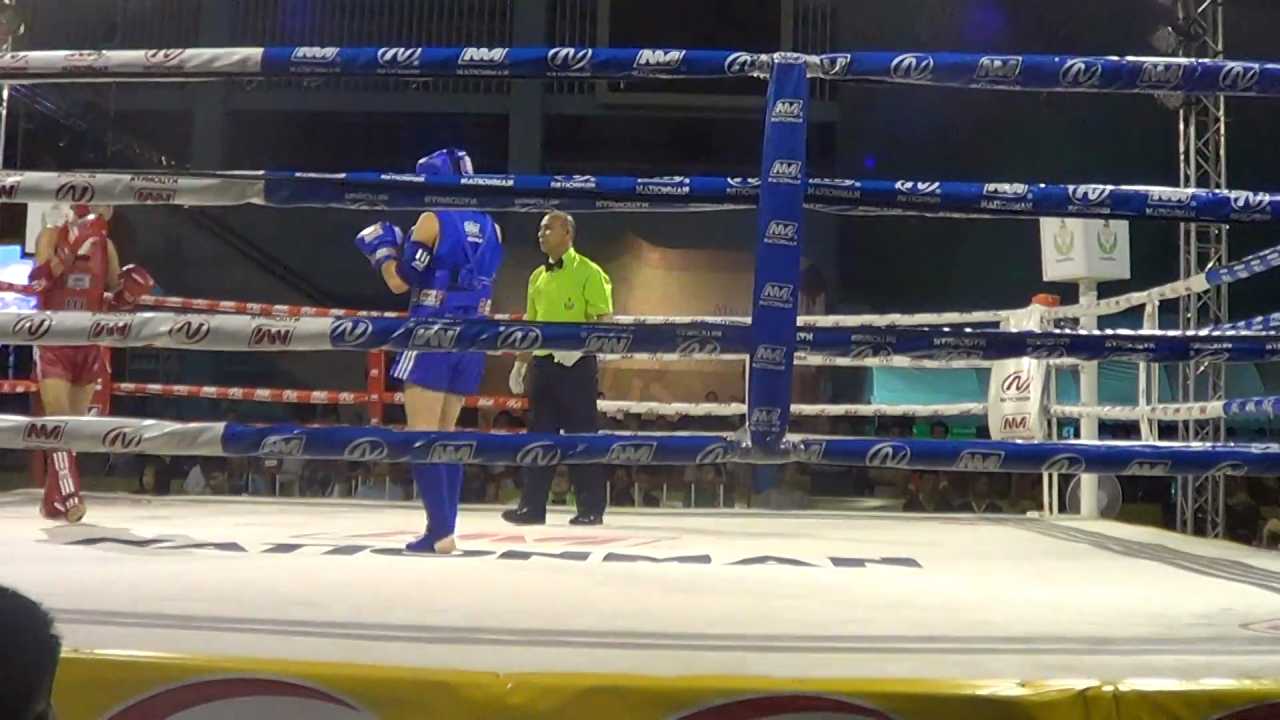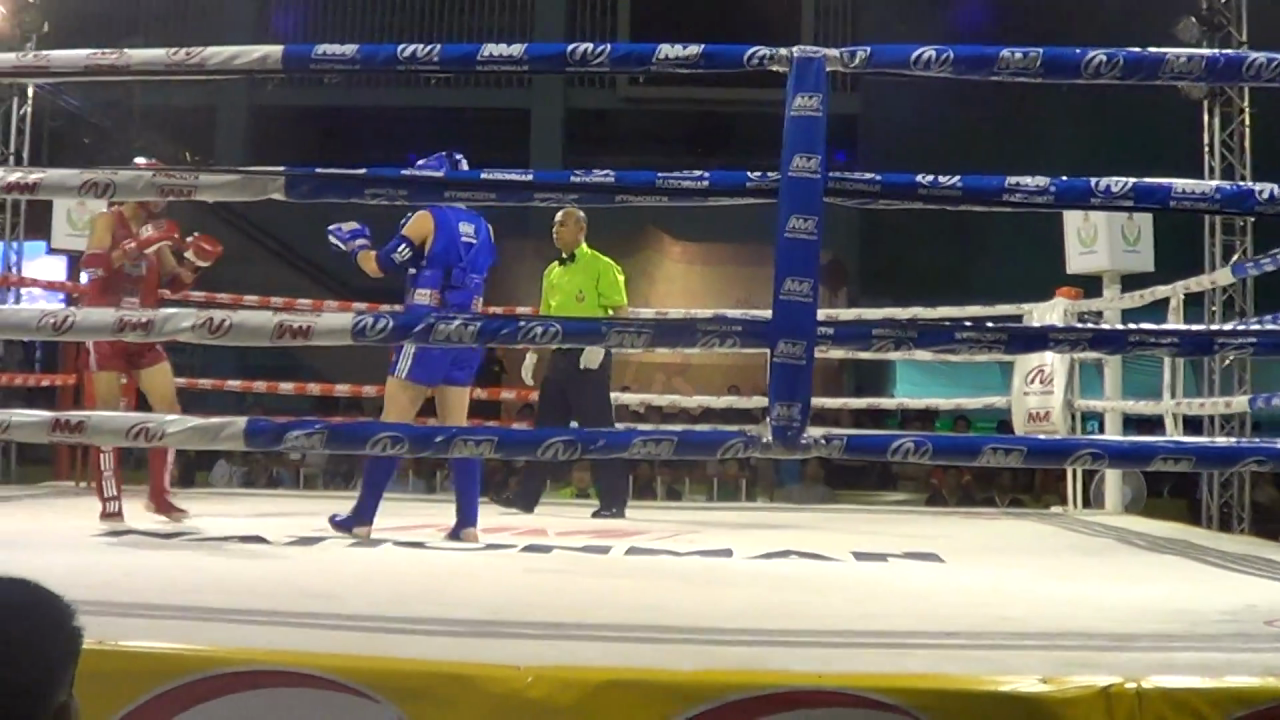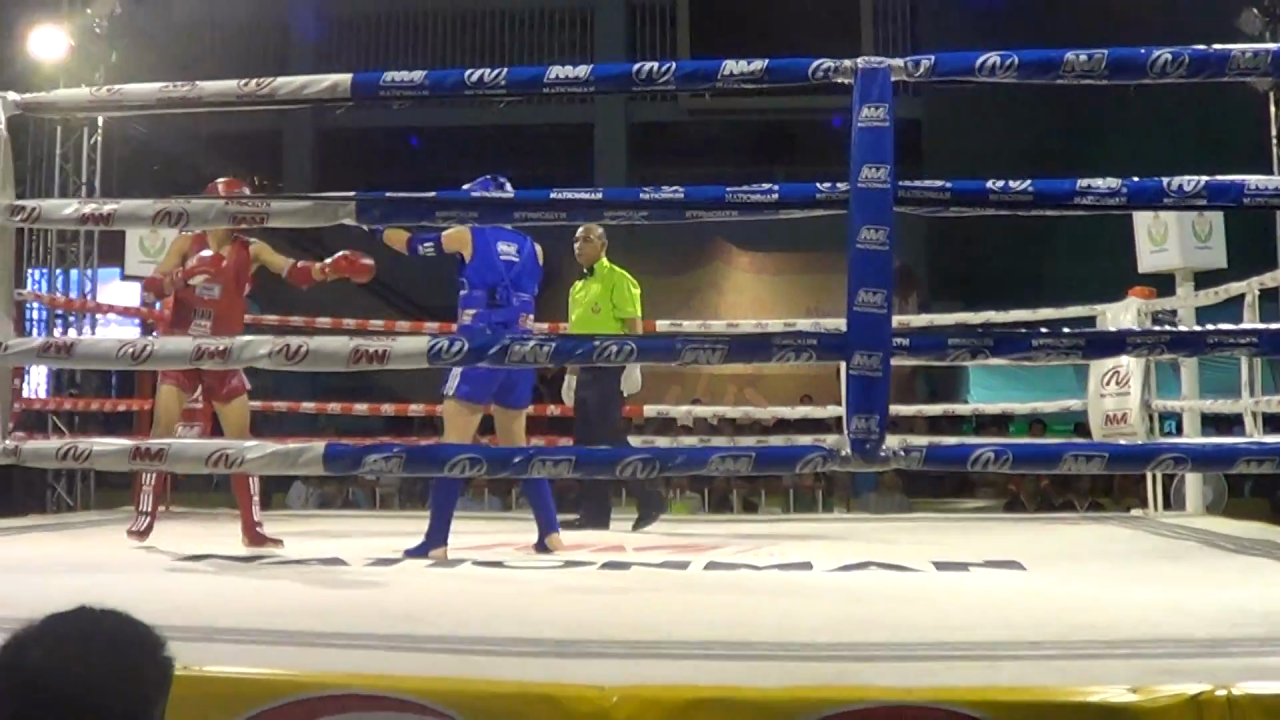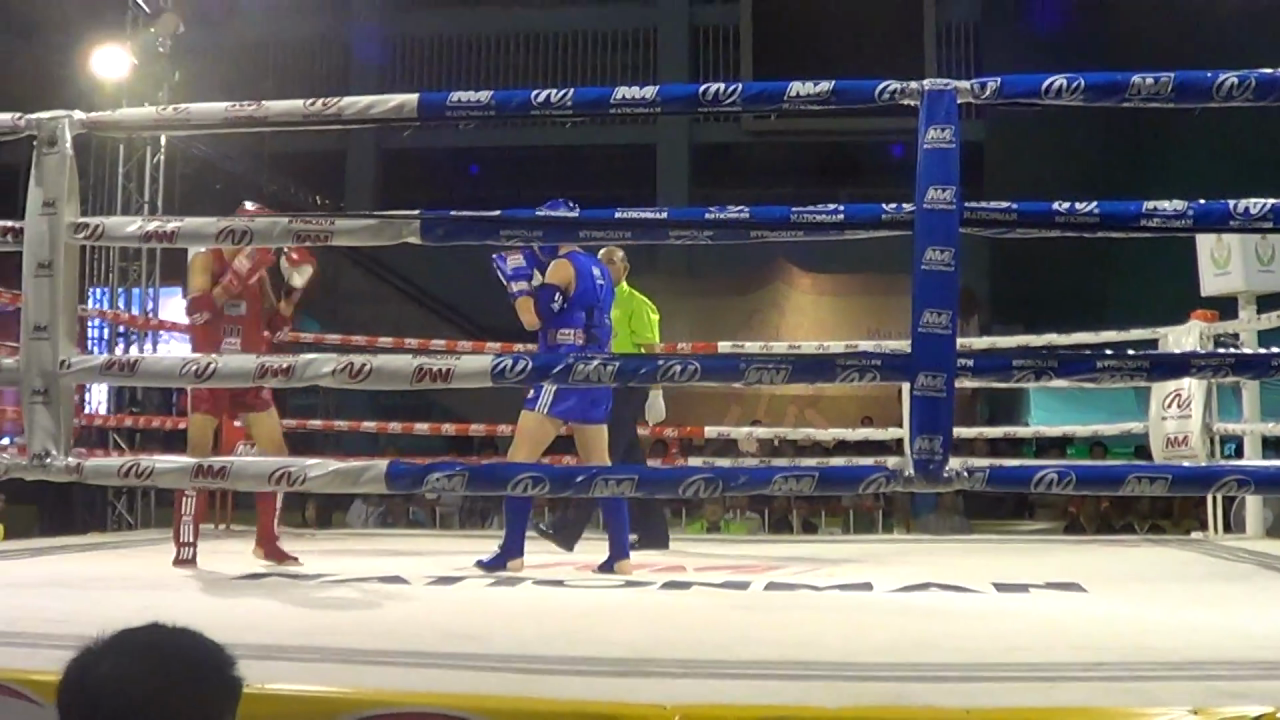
dt=0.4s
person 1, frame 1
left shoulder: (433, 220)
right shoulder: (490, 228)
left elbow: (400, 281)
left wrist: (381, 248)
left knee: (420, 435)
right knee: (445, 433)
left ankle: (440, 528)
right ankle: (444, 529)
person 1, frame 2
left shoulder: (427, 219)
right shoulder: (483, 228)
left elbow: (379, 266)
left wrist: (353, 243)
left knee: (392, 425)
right knee: (456, 430)
left ankle: (361, 516)
right ankle: (468, 522)
person 1, frame 3
left shoulder: (468, 237)
right shoulder: (533, 248)
left elbow: (410, 244)
left wrist: (380, 223)
left knee: (453, 446)
right knee: (515, 446)
left ankle: (436, 540)
right ankle: (549, 529)
person 1, frame 4
left shoulder: (562, 266)
right shoulder: (598, 270)
left elbow: (532, 319)
left wrist: (516, 281)
right wrist: (538, 277)
left knee: (520, 459)
right knee: (599, 466)
left ankle: (512, 551)
right ankle: (620, 553)
person 2, frame 1
left shoulder: (106, 247)
right shoulder: (52, 236)
left elbow: (117, 299)
right elbow: (36, 281)
left wrist: (131, 289)
right wrist: (71, 249)
left hip: (88, 344)
right hip: (53, 342)
right knee: (59, 421)
left ankle: (53, 499)
right ankle: (71, 501)
person 2, frame 2
left shoulder: (161, 229)
right shoulder: (108, 220)
left elbow: (177, 282)
right elbow: (91, 265)
left wrist: (194, 262)
right wrist: (137, 246)
left knee: (169, 410)
right knee: (109, 416)
left ankle: (159, 495)
right ankle: (110, 501)
person 2, frame 3
left shoulder: (252, 249)
right shoulder: (186, 243)
left elbow: (297, 272)
right elbow: (151, 289)
left wrist: (331, 267)
right wrist: (184, 274)
left knee: (239, 443)
right knee: (163, 430)
left ankle: (252, 527)
right ankle: (145, 515)
person 2, frame 4
left shoulder: (257, 272)
right shoulder: (204, 260)
left elbow: (276, 325)
right elbow: (196, 313)
left wrist: (294, 286)
right wrist: (235, 277)
left knee: (275, 453)
right knee: (197, 457)
left ankle: (267, 542)
right ankle: (185, 545)
person 3, frame 1
left shoulder: (589, 273)
right shoulder: (537, 276)
left elbow: (603, 319)
right wrist: (520, 364)
left hip: (576, 364)
right hip: (543, 363)
left knee: (581, 435)
right knee: (540, 435)
left ankle: (591, 508)
right ankle: (532, 507)
person 3, frame 2
left shoulder: (600, 266)
right shoulder: (552, 272)
left elbow: (620, 312)
left wrist: (601, 345)
right wrist: (531, 355)
left hip: (589, 358)
right hip: (560, 356)
left knee: (598, 429)
right knee: (546, 425)
left ankle: (614, 501)
right ankle: (525, 494)
person 3, frame 3
left shoulder: (618, 280)
right shoulder: (577, 289)
left elbow: (634, 325)
left wrist: (632, 367)
right wrist: (570, 375)
left hip: (610, 368)
right hip: (587, 370)
left knee: (609, 438)
right knee: (586, 440)
left ankle: (649, 500)
right ankle: (594, 512)
person 3, frame 4
left shoulder: (637, 305)
left elbow: (651, 352)
left wrist: (655, 394)
left hip: (624, 391)
right knee: (630, 465)
left ankle: (566, 530)
right ankle: (653, 532)
